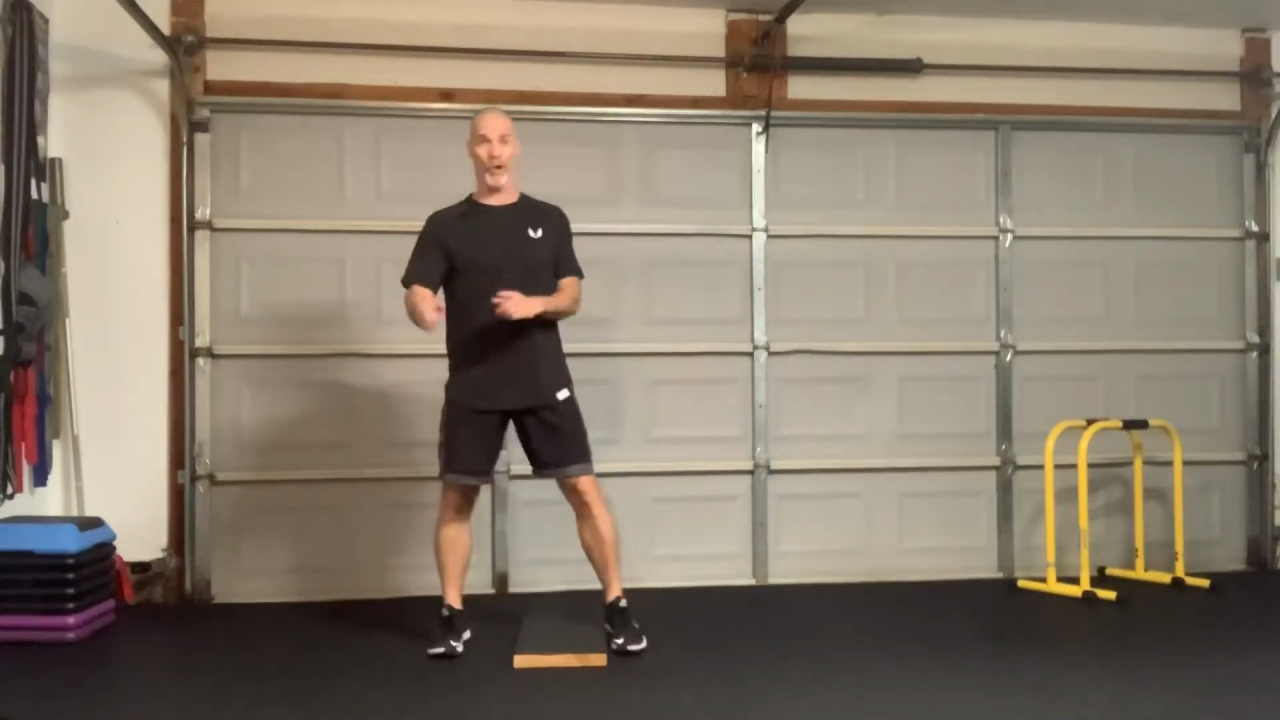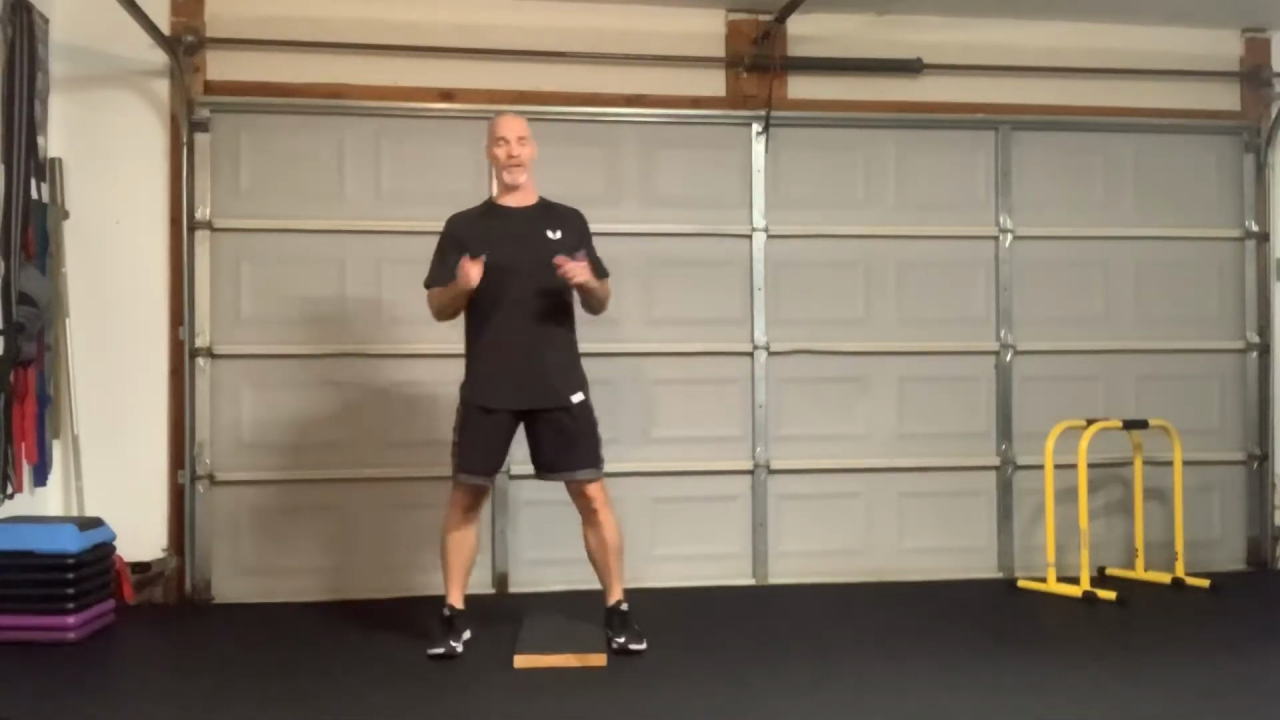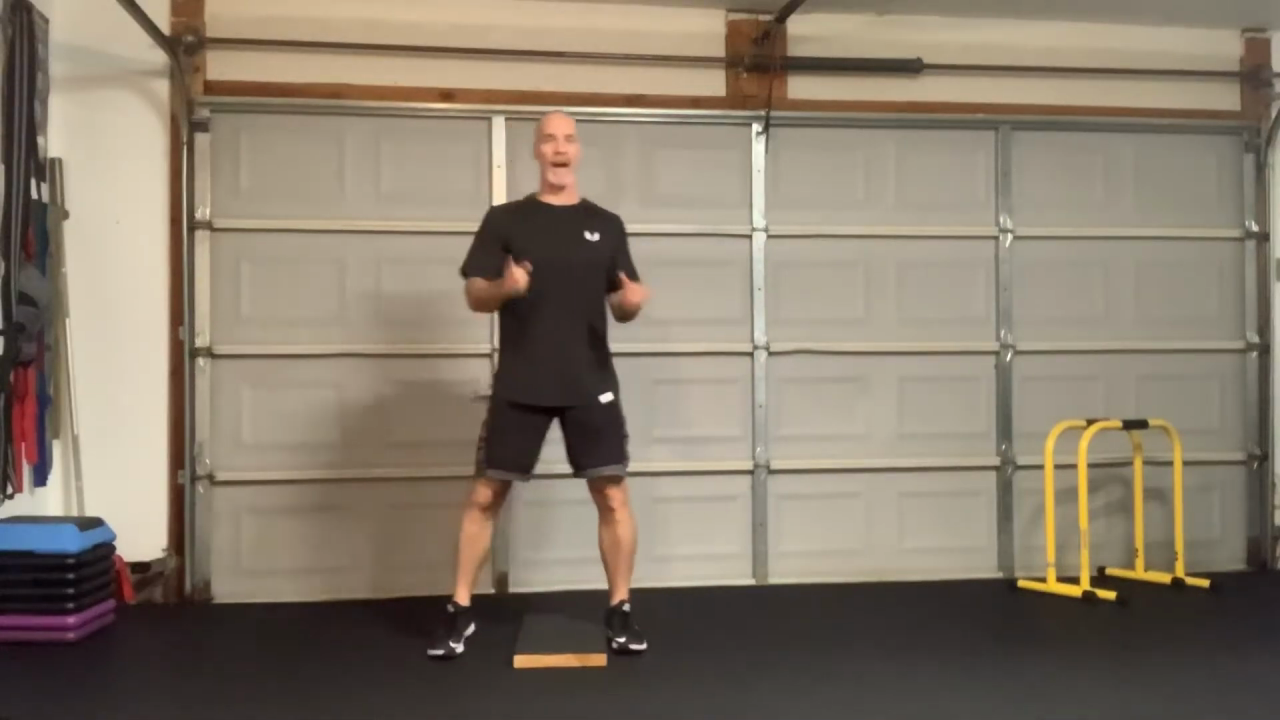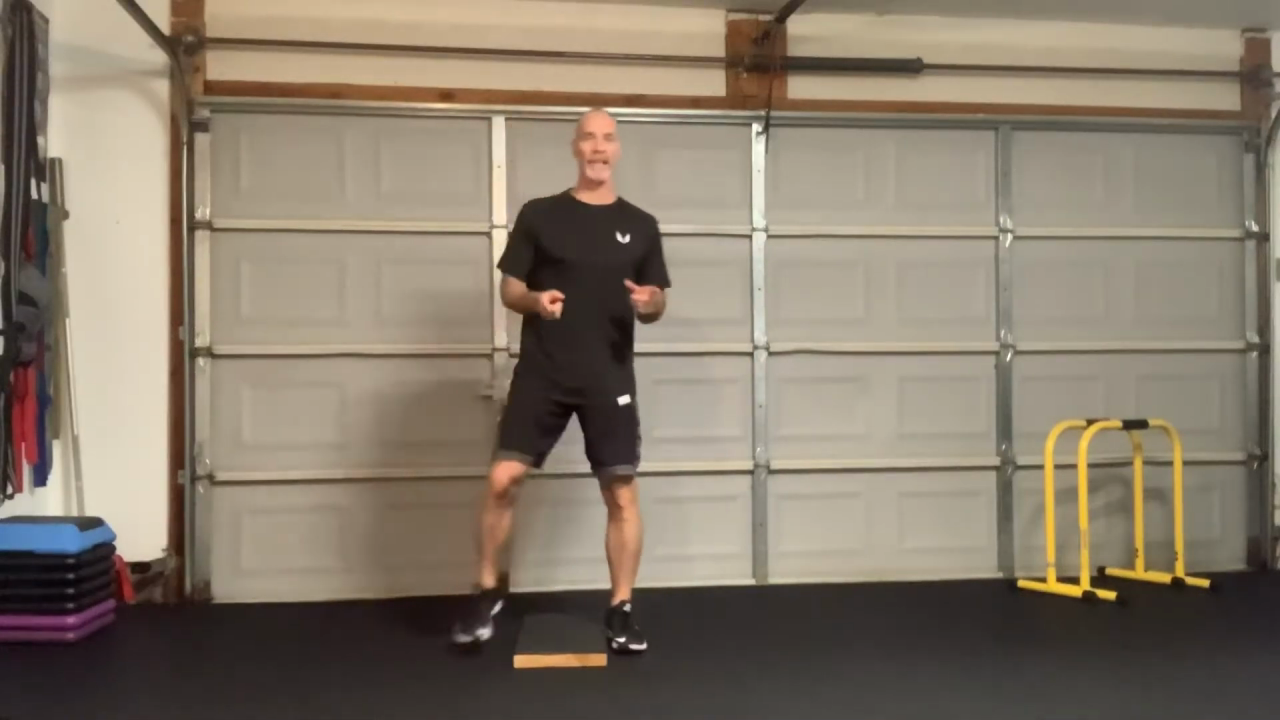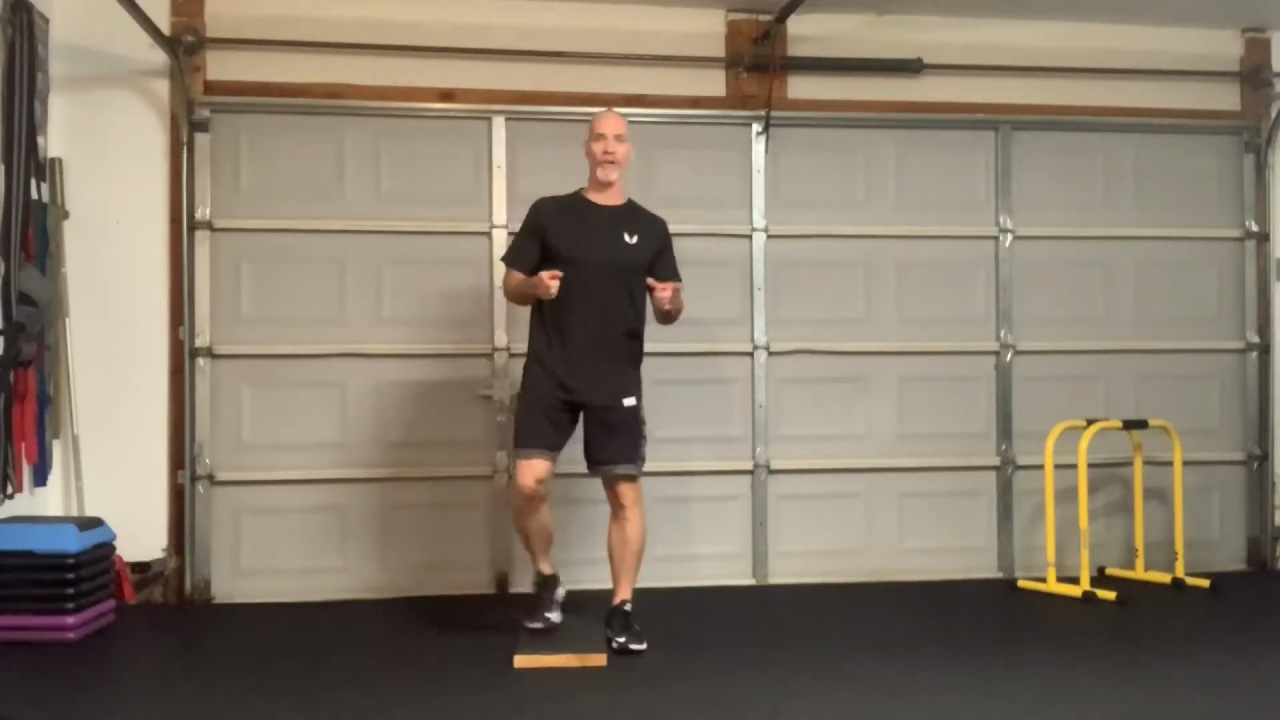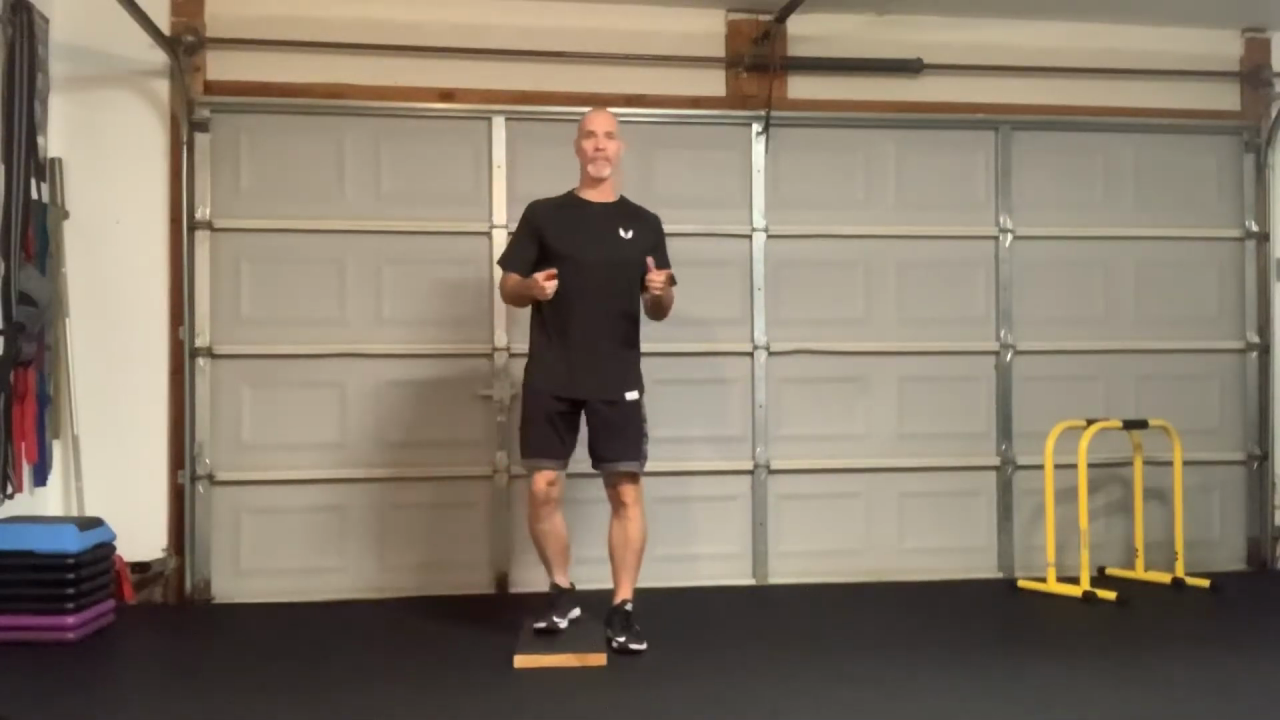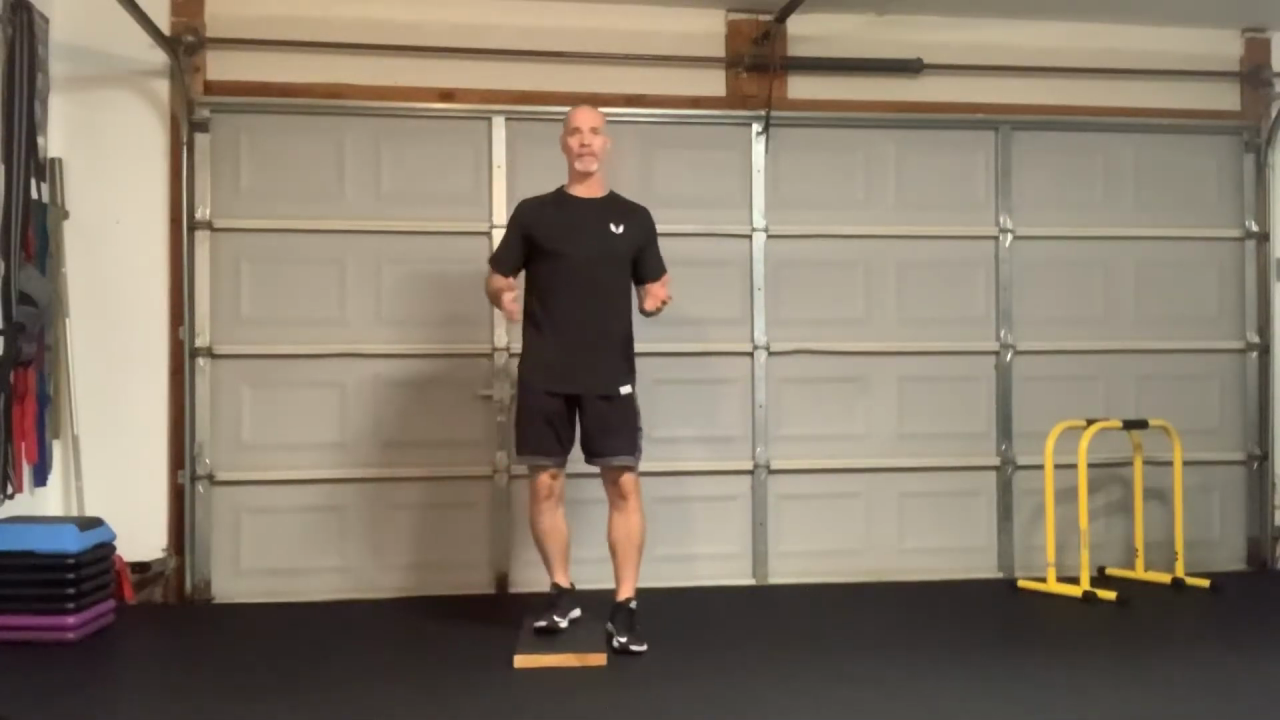
dt=0.2s
person 1, frame 1
left shoulder: (549, 218)
right shoulder: (445, 225)
left elbow: (571, 296)
right elbow: (419, 294)
left wrist: (534, 304)
right wrist: (424, 308)
left hip: (544, 381)
right hip: (472, 387)
left knee: (584, 491)
right knee: (457, 498)
left ankle: (616, 606)
right ankle: (453, 614)
person 1, frame 2
left shoulder: (568, 221)
right shoulder: (464, 226)
left elbow: (598, 303)
right elbow: (439, 306)
left wrist: (589, 283)
right wrist: (462, 286)
left hip: (560, 384)
right hip: (488, 388)
left knee: (592, 495)
right knee: (465, 498)
left ankle: (617, 609)
right ankle: (454, 614)
person 1, frame 3
left shoulder: (606, 225)
right shoulder: (504, 220)
left elbow: (621, 308)
right elbow: (474, 295)
left wrist: (631, 300)
right wrist: (504, 286)
left hip: (591, 382)
right hip: (521, 383)
left knee: (612, 495)
right knee: (485, 496)
left ankle: (619, 610)
right ankle: (460, 610)
person 1, frame 4
left shoulder: (641, 225)
right shoulder: (538, 215)
left elbow: (654, 303)
right elbow: (508, 289)
left wrist: (651, 305)
right wrist: (535, 301)
left hip: (609, 380)
right hip: (540, 376)
left knee: (622, 493)
right knee: (502, 481)
left ankle: (621, 610)
right ankle: (487, 591)
person 1, frame 5
left shoulder: (651, 228)
right shoulder: (549, 213)
left elbow: (669, 306)
right elbow: (510, 284)
left wrist: (670, 303)
right wrist: (534, 286)
left hip: (617, 379)
right hip: (549, 374)
left knee: (625, 494)
right knee: (528, 483)
left ankle: (621, 609)
right ankle: (547, 580)
person 1, frame 6
left shoulder: (644, 223)
right shoulder: (542, 215)
left elbow: (657, 310)
right elbow: (508, 288)
left wrist: (660, 293)
right wrist: (530, 288)
left hip: (617, 377)
right hip: (550, 377)
left knee: (625, 492)
right knee: (543, 489)
left ankle: (622, 608)
right ankle: (562, 593)
person 1, frame 7
left shoulder: (634, 217)
right shoulder: (533, 212)
left elbow: (650, 290)
right elbow: (496, 278)
left wrist: (657, 298)
right wrist: (504, 295)
left hip: (611, 373)
right hip: (544, 373)
left knee: (623, 486)
right knee: (545, 486)
left ankle: (624, 607)
right ankle: (562, 593)
